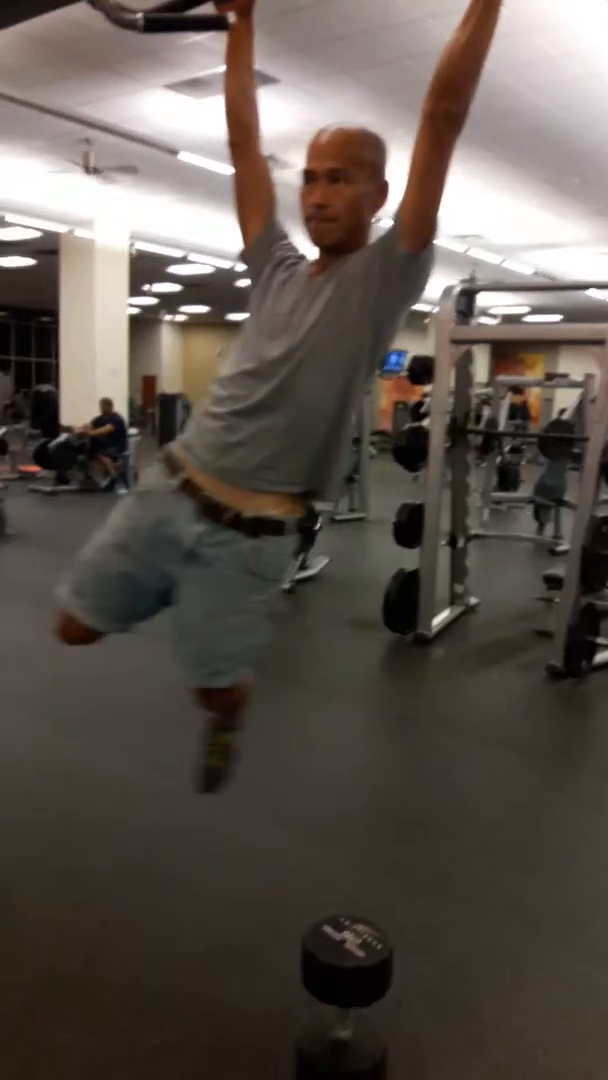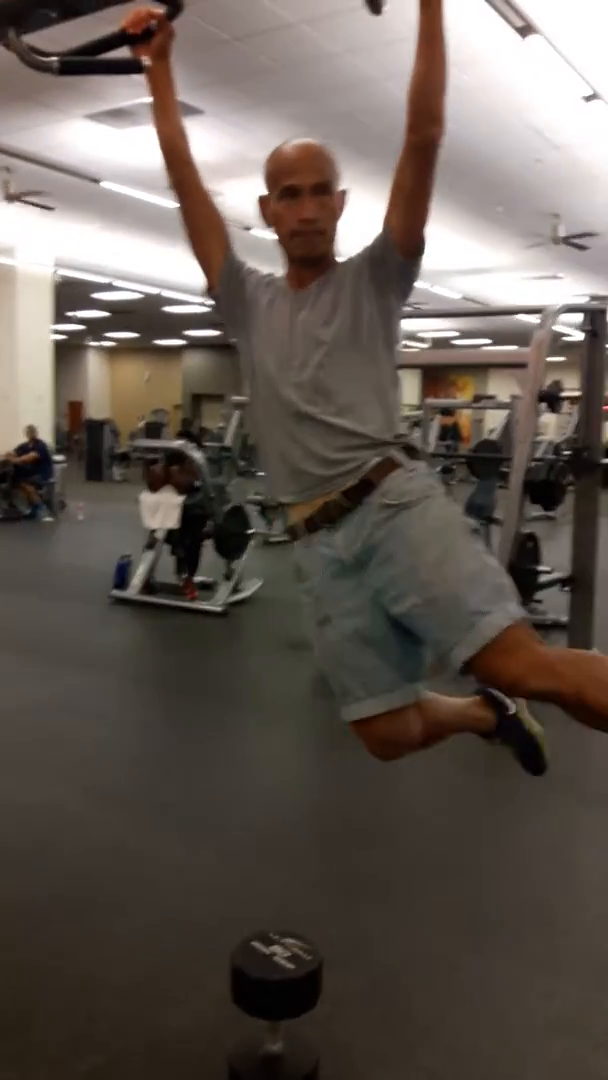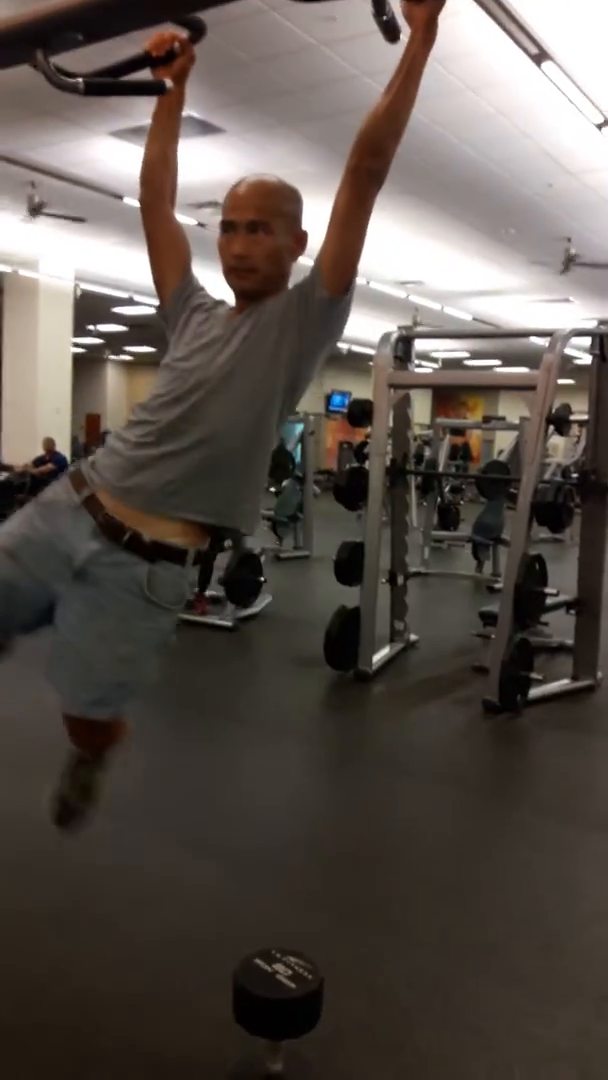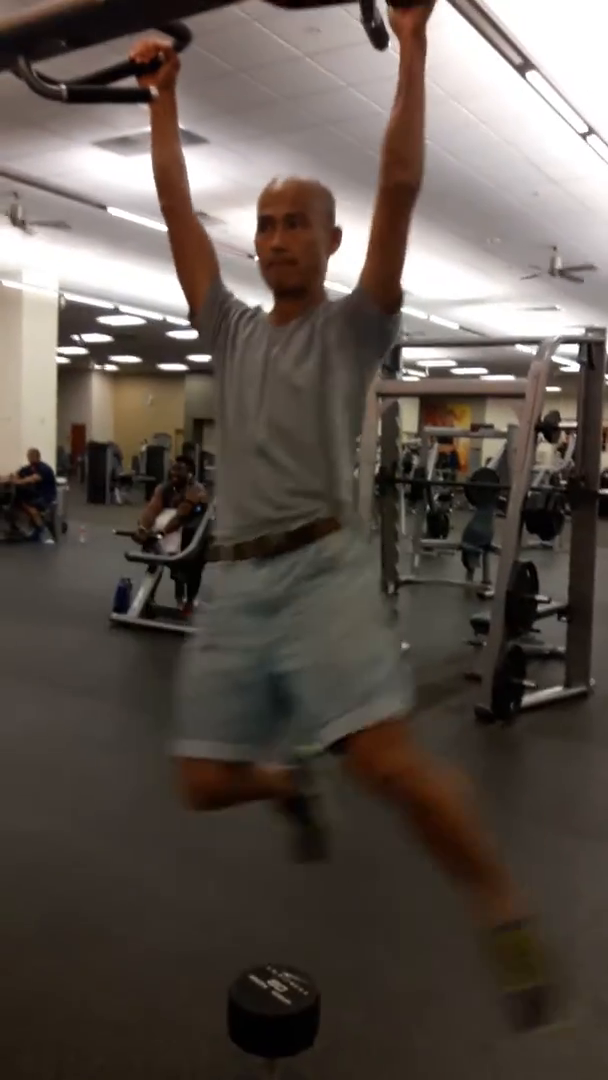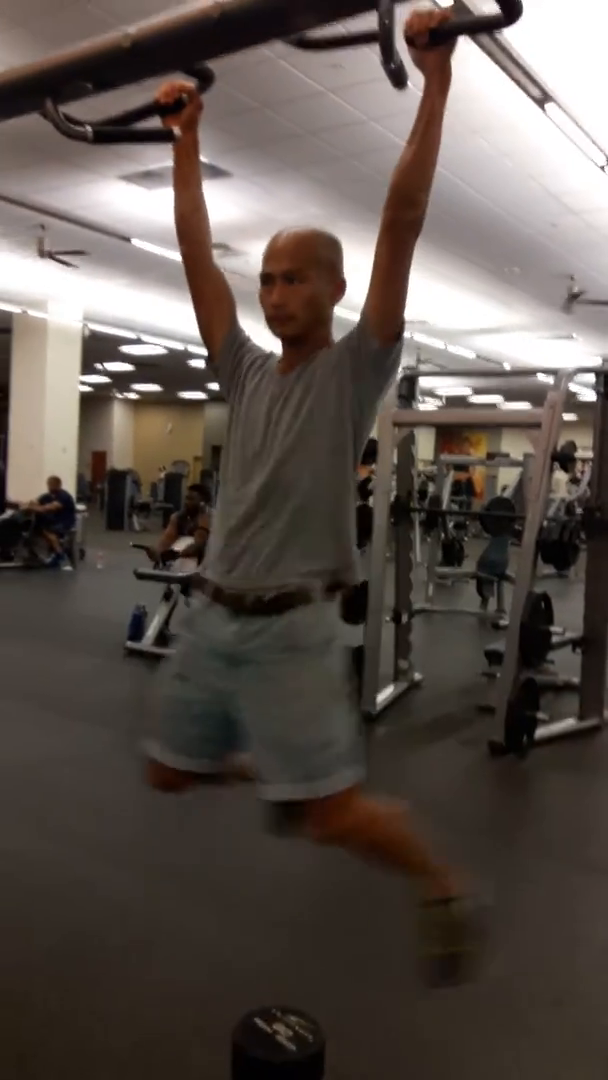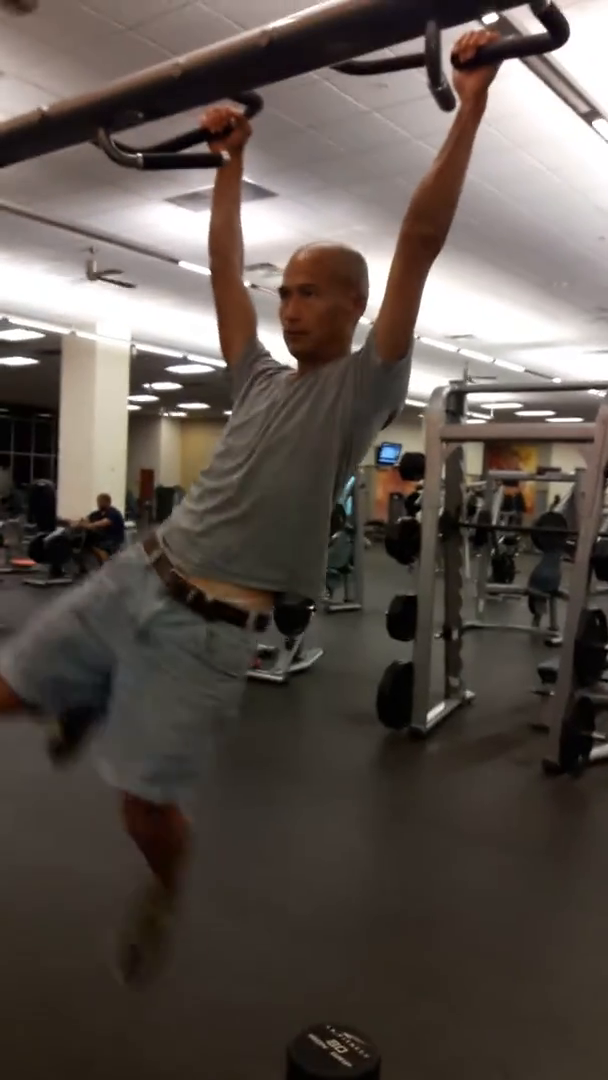
dt=0.7s
person 1, frame 1
left shoulder: (389, 271)
right shoulder: (278, 269)
left elbow: (444, 116)
right elbow: (244, 145)
left hip: (246, 531)
right hip: (169, 493)
left knee: (215, 685)
right knee: (73, 625)
left ankle: (224, 726)
right ankle: (164, 595)
person 1, frame 2
left shoulder: (372, 279)
right shoulder: (247, 298)
left elbow: (422, 138)
right elbow: (184, 180)
right wrist: (158, 68)
left hip: (391, 504)
right hip: (318, 538)
left knee: (526, 664)
right knee: (387, 729)
right ankle: (482, 714)
person 1, frame 3
left shoulder: (307, 320)
right shoulder: (192, 315)
left elbow: (363, 175)
right elbow: (156, 203)
right wrist: (173, 91)
left hip: (141, 563)
left knee: (92, 719)
left ankle: (87, 767)
person 1, frame 4
left shoulder: (354, 324)
right shoulder: (232, 328)
left elbow: (398, 191)
right elbow: (178, 215)
right wrist: (163, 98)
left hip: (321, 575)
right hip: (238, 584)
left knee: (386, 758)
right knee: (202, 782)
left ankle: (501, 911)
right ankle: (289, 782)
person 1, frame 5
left shoulder: (354, 367)
right shoulder: (249, 374)
left elbow: (400, 225)
right elbow: (198, 253)
left wrist: (435, 83)
right wrist: (185, 141)
left hip: (290, 628)
right hip: (212, 619)
left knee: (335, 811)
right knee: (166, 773)
left ankle: (442, 893)
right ankle: (293, 784)
person 1, frame 6
left shoulder: (368, 383)
right shoulder: (260, 376)
left elbow: (422, 240)
right elbow: (221, 261)
left wrist: (471, 102)
right wrist: (228, 158)
left hip: (209, 627)
right hip: (136, 577)
left knee: (145, 805)
left ankle: (164, 893)
right ankle: (93, 699)
